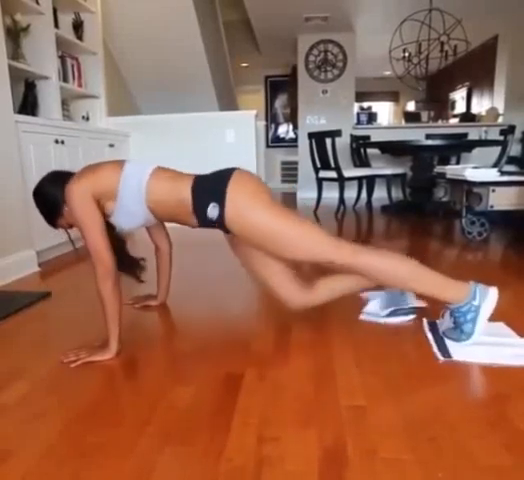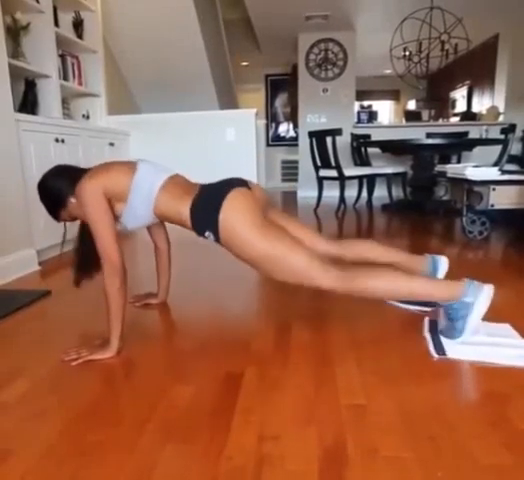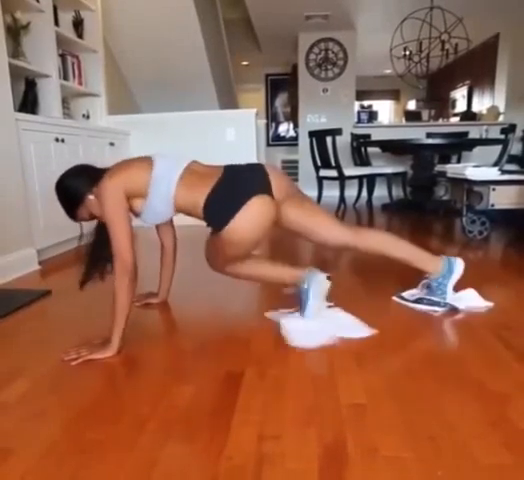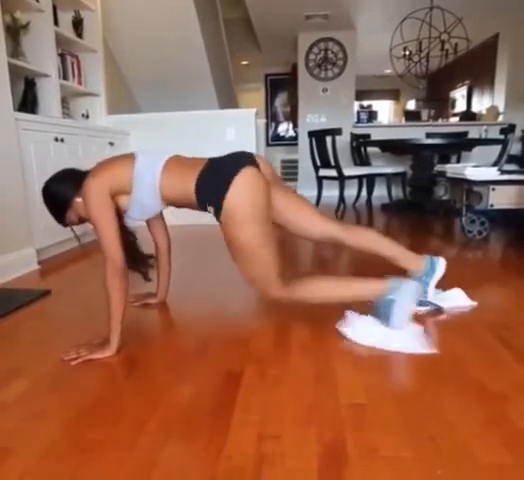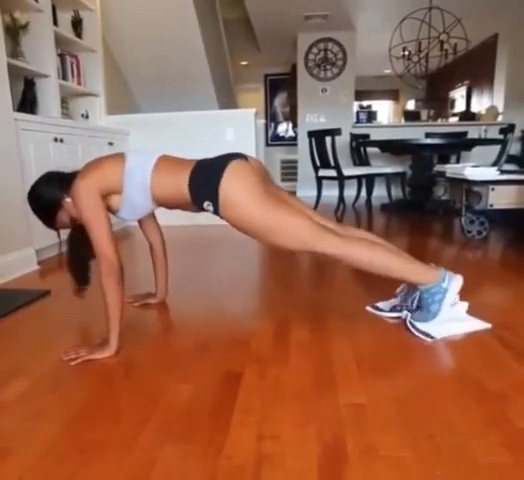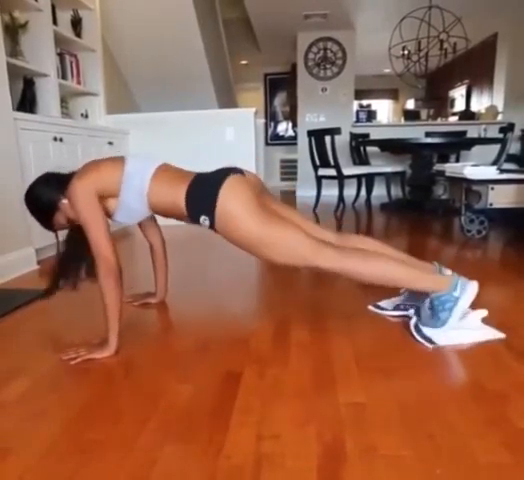
dt=0.3s
person 1, frame 1
left shoulder: (79, 188)
right shoulder: (112, 191)
left elbow: (104, 267)
right elbow: (162, 241)
left wrist: (111, 344)
right wrist: (160, 296)
left hip: (226, 199)
right hip: (222, 207)
left knee: (342, 254)
right knee: (299, 297)
left ankle: (466, 297)
right ankle: (386, 282)
person 1, frame 2
left shoulder: (89, 187)
right shoulder: (121, 181)
left elbow: (113, 266)
right elbow: (159, 237)
left wrist: (113, 343)
right wrist: (160, 294)
left hip: (226, 212)
right hip: (233, 196)
left knee: (330, 278)
right knee: (328, 249)
left ankle: (460, 294)
right ankle: (425, 264)
person 1, frame 3
left shoulder: (111, 187)
right shoulder: (137, 179)
left elbow: (125, 266)
right elbow: (168, 237)
left wrist: (112, 344)
right wrist: (161, 295)
left hip: (241, 207)
right hip: (259, 177)
left knee: (218, 261)
right knee: (346, 234)
left ankle: (305, 279)
right ankle: (441, 268)
person 1, frame 4
left shoulder: (92, 189)
right shoulder: (117, 181)
left elbow: (114, 263)
right elbow: (159, 233)
left wrist: (111, 342)
right wrist: (161, 293)
left hip: (233, 187)
right hip: (245, 168)
left knee: (277, 290)
right knee: (331, 231)
left ankle: (393, 289)
right ankle: (421, 266)
person 1, frame 5
left shoulder: (85, 188)
right shoulder: (112, 183)
left elbow: (108, 263)
right elbow: (153, 233)
left wrist: (111, 342)
right wrist: (160, 294)
left hip: (223, 184)
right hip: (231, 171)
left knee: (326, 243)
right knee: (330, 229)
left ankle: (436, 280)
right ankle: (418, 272)
person 1, frame 6
left shoulder: (81, 188)
right shoulder: (103, 182)
left elbow: (107, 263)
right elbow: (154, 227)
left wrist: (110, 342)
right wrist: (160, 293)
left hip: (221, 199)
right hip: (229, 185)
left knee: (327, 256)
right knee: (323, 238)
left ankle: (448, 288)
right ankle: (419, 268)
